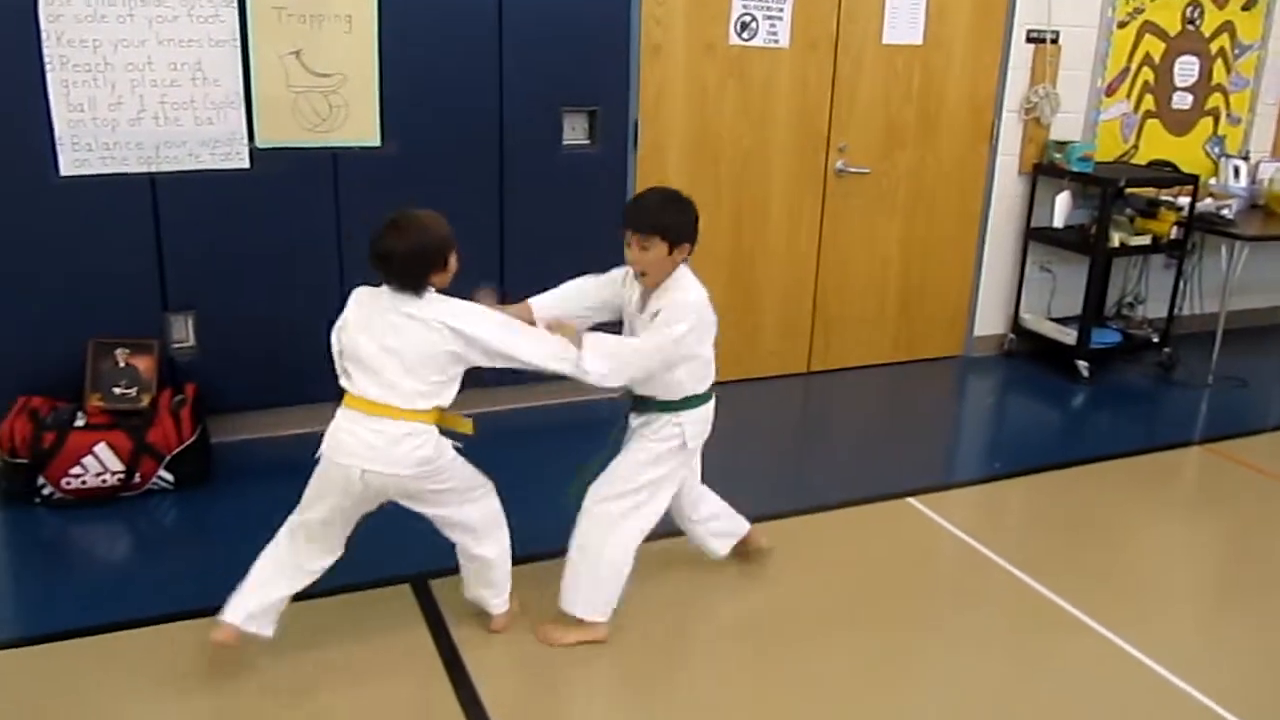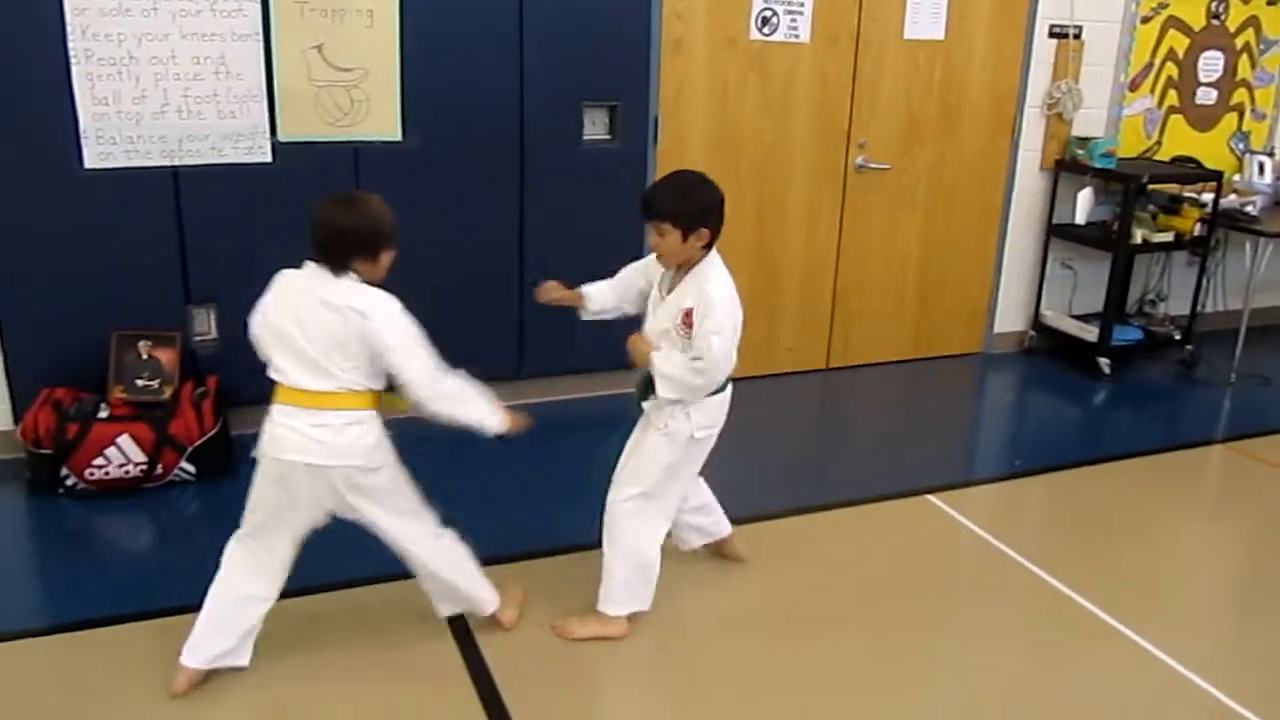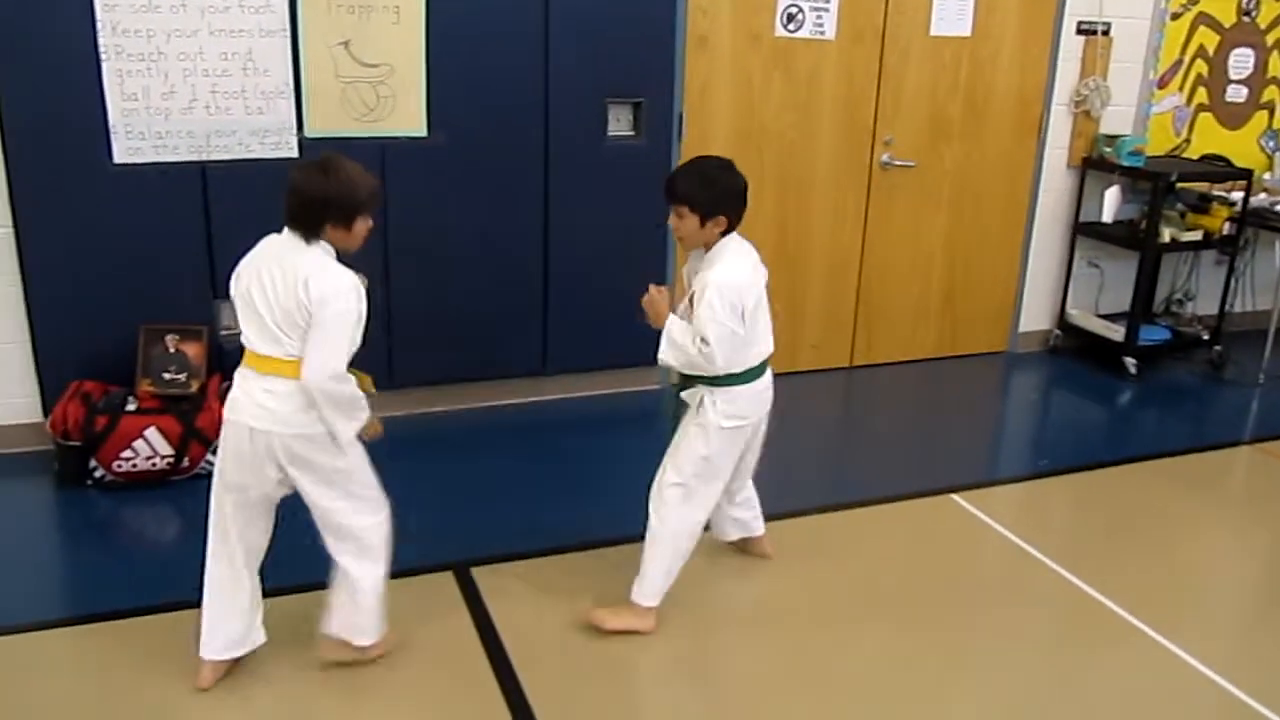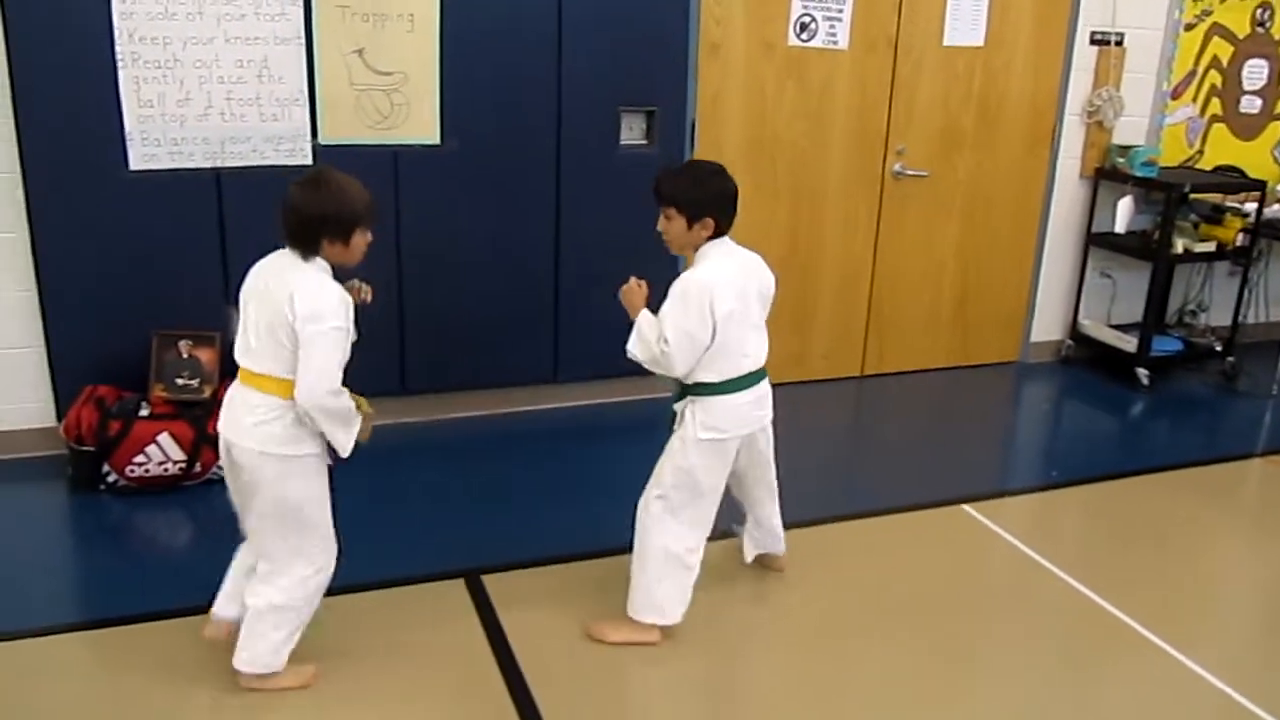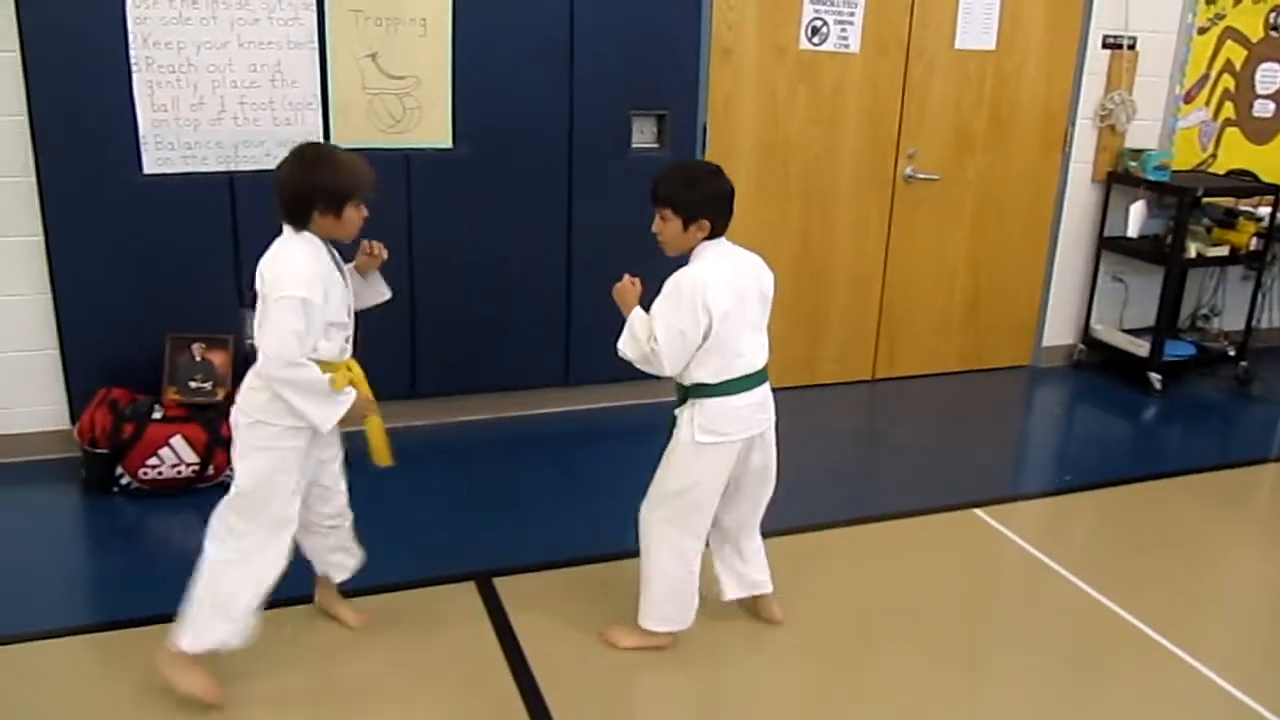
dt=0.2s
person 1, frame 1
left shoulder: (359, 305)
right shoulder: (457, 321)
right elbow: (536, 346)
left hip: (349, 445)
right hip: (413, 453)
left knee: (307, 533)
right knee: (478, 507)
left ankle: (238, 619)
right ankle: (496, 605)
person 1, frame 2
left shoulder: (282, 288)
right shoulder: (378, 310)
right elbow: (432, 385)
right wrist: (495, 416)
left hip: (287, 439)
right hip: (352, 446)
left knee: (256, 548)
right knee: (418, 530)
left ankle: (200, 659)
right ankle: (489, 605)
person 1, frame 3
left shoulder: (261, 253)
right shoulder: (338, 284)
right elbow: (326, 377)
right wrist: (358, 417)
left hip: (247, 408)
right hip: (303, 419)
left knee: (237, 534)
right knee: (360, 518)
left ankle: (218, 652)
right ankle: (352, 633)
person 1, frame 4
left shoulder: (266, 269)
right shoulder: (326, 299)
right elbow: (317, 393)
right wrist: (353, 424)
left hip: (240, 417)
right hip: (283, 436)
left knee: (271, 538)
right knee: (305, 557)
left ankle: (229, 614)
right ankle: (260, 664)
person 1, frame 5
left shoulder: (315, 251)
right shoulder: (297, 267)
left elbow: (330, 305)
right elbow: (282, 362)
left wrist: (361, 272)
right wrist: (341, 403)
left hip: (306, 411)
right hip: (280, 414)
left knee: (329, 507)
right knee: (254, 530)
left ankle: (328, 589)
right ankle: (186, 649)
person 2, frame 1
left shoulder: (688, 304)
right shoulder: (634, 281)
left elbow: (637, 358)
right elbow: (583, 294)
left wrist: (580, 340)
right wrist: (512, 313)
left hip: (676, 421)
right hip: (658, 412)
left knee: (608, 506)
right knee: (676, 488)
left ankle: (589, 617)
right ankle: (741, 536)
person 2, frame 2
left shoulder: (715, 296)
right shoulder: (662, 267)
left elbow: (706, 372)
right elbow: (622, 291)
left wrist: (652, 357)
right wrist: (570, 297)
left hip: (689, 411)
right hip: (669, 401)
left knee: (632, 500)
right knee: (674, 483)
left ankle: (614, 613)
right ankle: (720, 537)
person 2, frame 3
left shoulder: (728, 275)
right shoulder: (732, 254)
left elbow: (710, 354)
left wrist: (666, 319)
right wrist: (667, 311)
left hip: (727, 398)
right hip: (746, 389)
left knee: (677, 491)
right knee: (728, 470)
left ankle: (644, 605)
right ankle: (749, 534)
person 2, frame 4
left shoulder: (695, 283)
right shoulder: (753, 265)
left elbow: (670, 358)
left wrist: (640, 313)
left hip: (714, 412)
right hip: (754, 396)
left knee: (666, 507)
right knee: (753, 484)
left ankle: (647, 619)
right ankle: (769, 549)
person 2, frame 5
left shoulder: (689, 282)
right shoulder: (754, 266)
left elbow: (659, 358)
left wrist: (632, 310)
left hip: (712, 415)
right hip: (756, 400)
left knee: (669, 519)
right knee: (738, 512)
left ankle: (658, 625)
right ankle: (757, 593)
